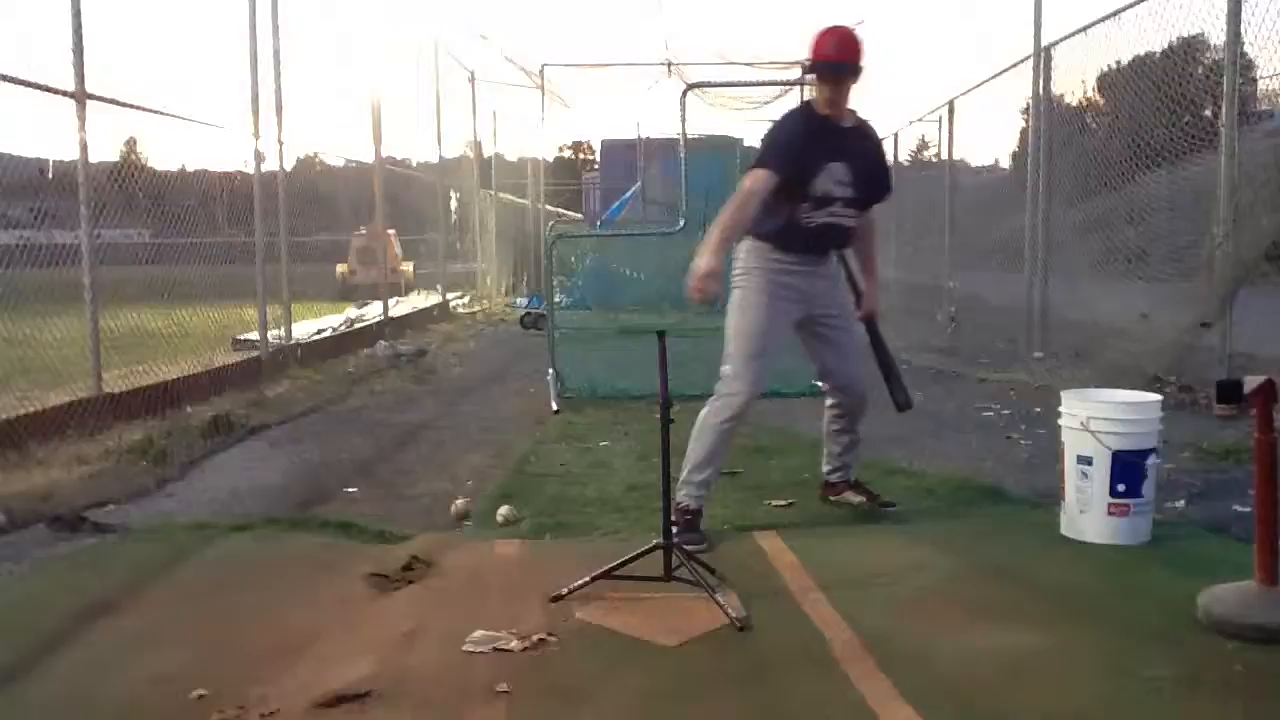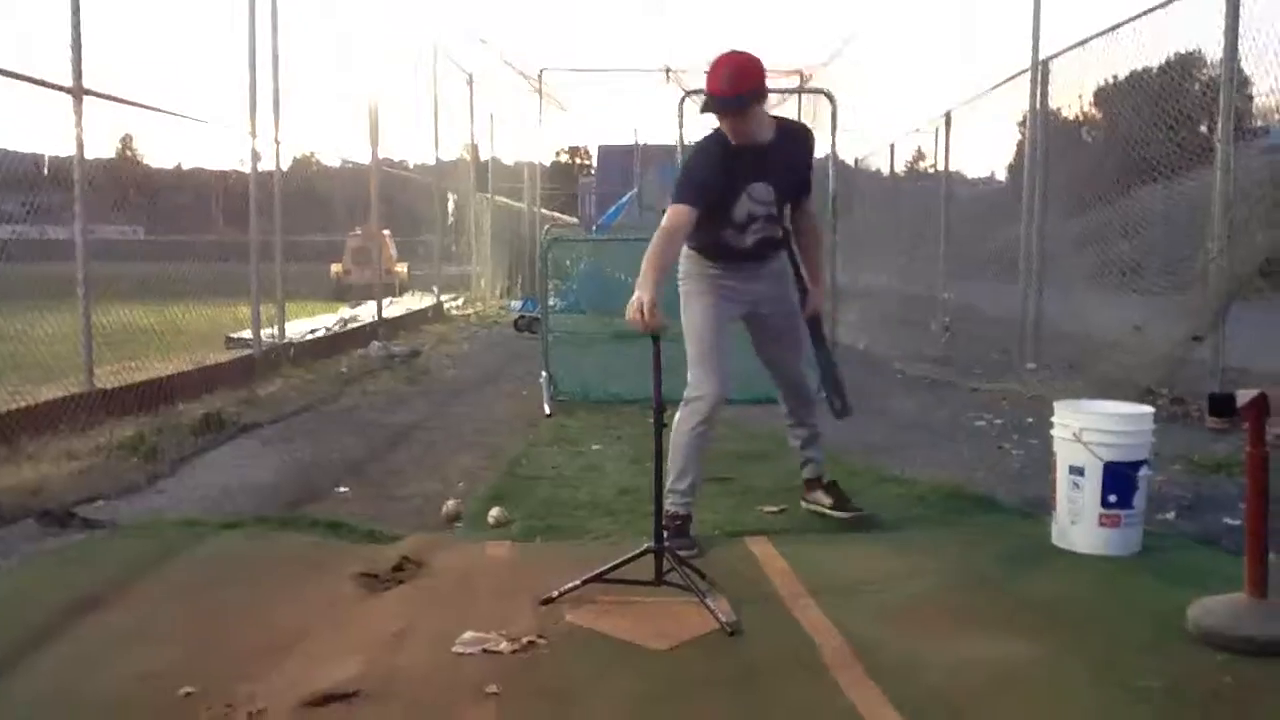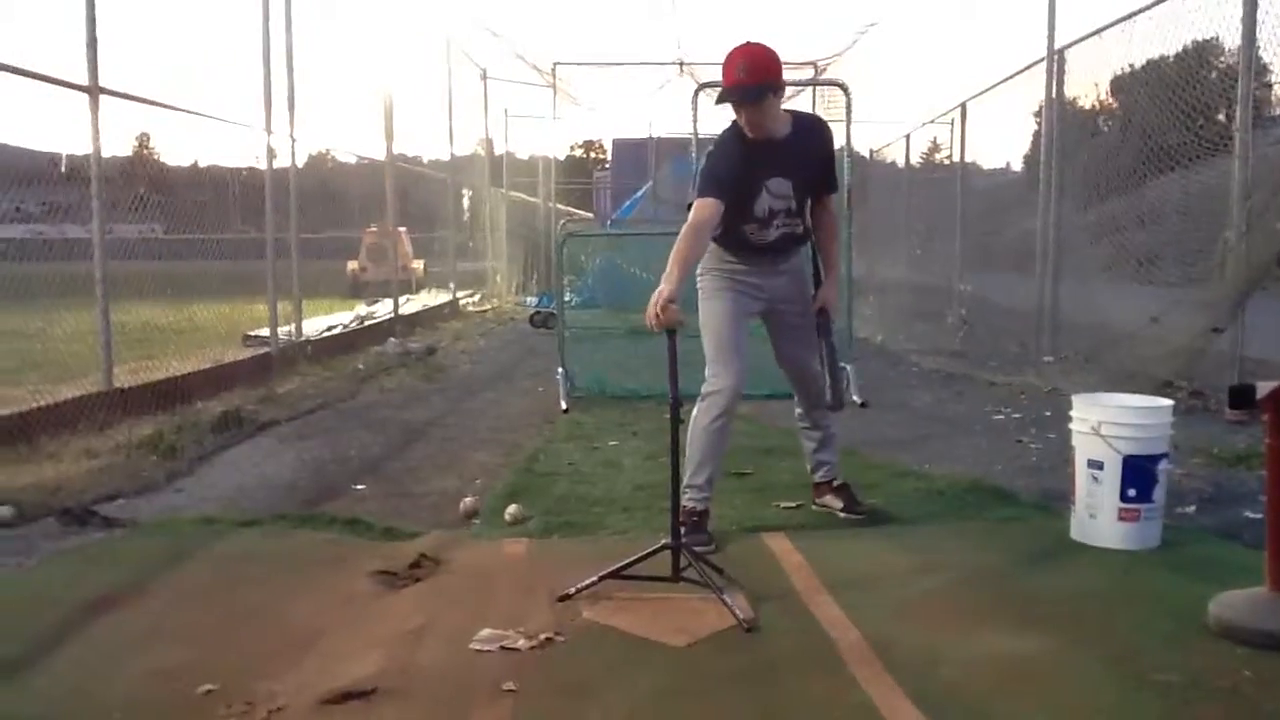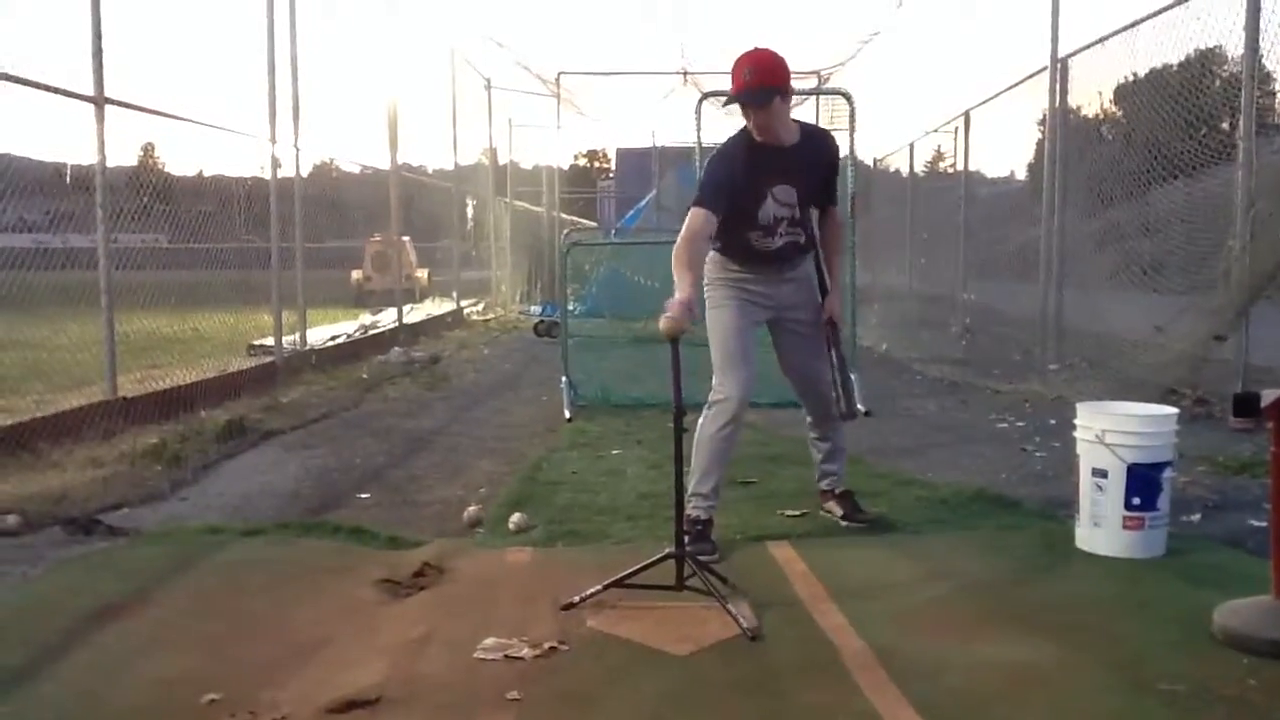
dt=0.4s
person 1, frame 1
left shoulder: (864, 141)
right shoulder: (794, 130)
right elbow: (751, 192)
left wrist: (869, 282)
right wrist: (711, 252)
left hip: (823, 271)
right hip: (767, 266)
left knee: (851, 385)
right knee: (740, 388)
left ankle: (838, 478)
right ankle: (687, 505)
person 1, frame 2
left shoulder: (796, 141)
right shoulder: (707, 158)
left elbow: (803, 213)
right elbow: (673, 226)
left wrist: (816, 283)
right wrist: (646, 288)
left hip: (771, 272)
right hip: (709, 275)
left knee: (798, 381)
right knee: (707, 391)
left ankle: (813, 480)
right ankle: (675, 512)
person 1, frame 3
left shoulder: (814, 135)
right shoulder: (727, 152)
left elbow: (824, 208)
right elbow: (701, 222)
left wrist: (830, 279)
right wrist: (670, 282)
left hip: (790, 268)
right hip: (729, 271)
left knee: (812, 379)
right knee: (725, 385)
left ankle: (825, 480)
right ankle: (693, 506)
person 1, frame 4
left shoulder: (820, 147)
right shoulder: (730, 160)
left elbow: (829, 218)
right elbow: (694, 235)
left wrist: (835, 290)
right wrist: (684, 291)
left hip: (795, 279)
right hip: (733, 280)
left knee: (821, 389)
right knee: (730, 395)
left ankle: (832, 488)
right ankle: (697, 516)
